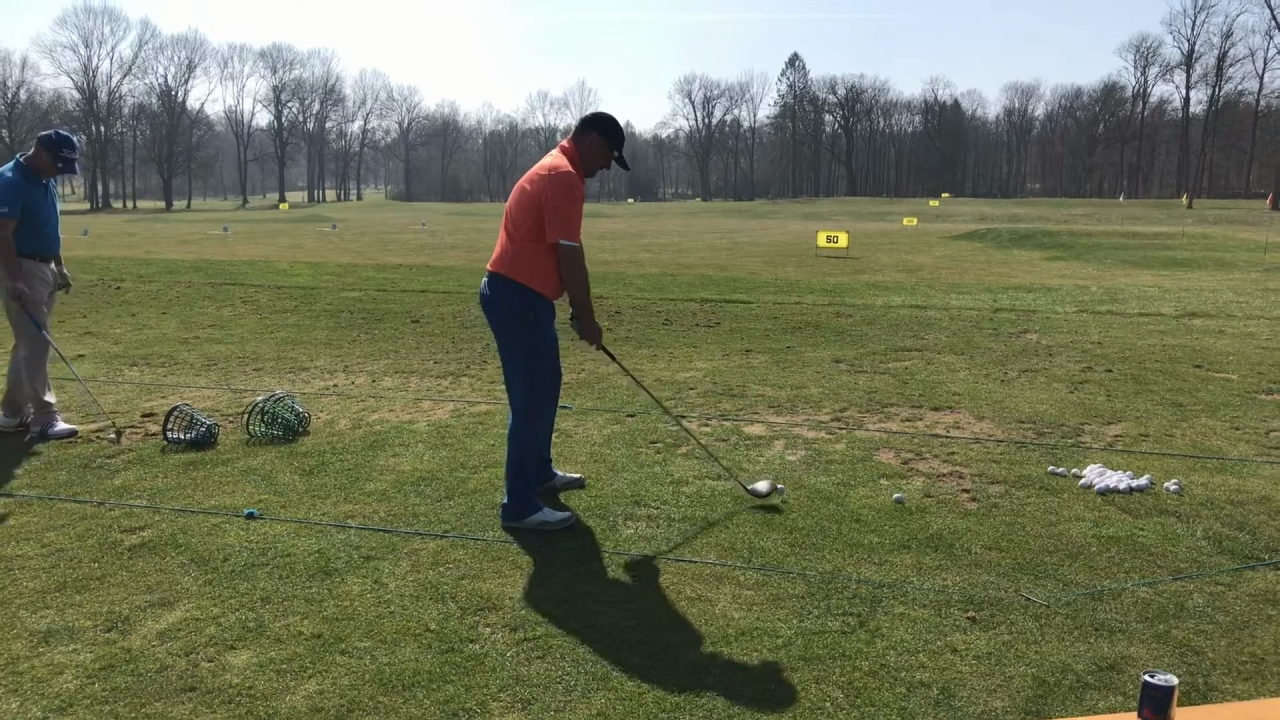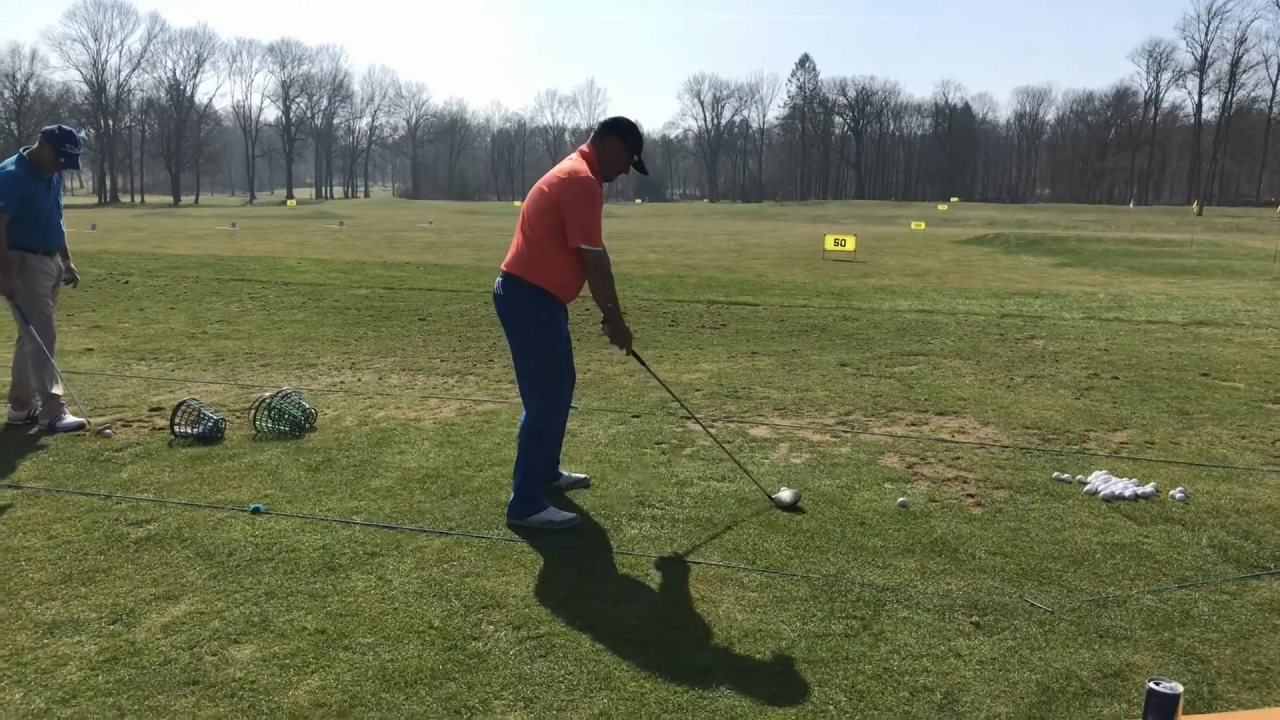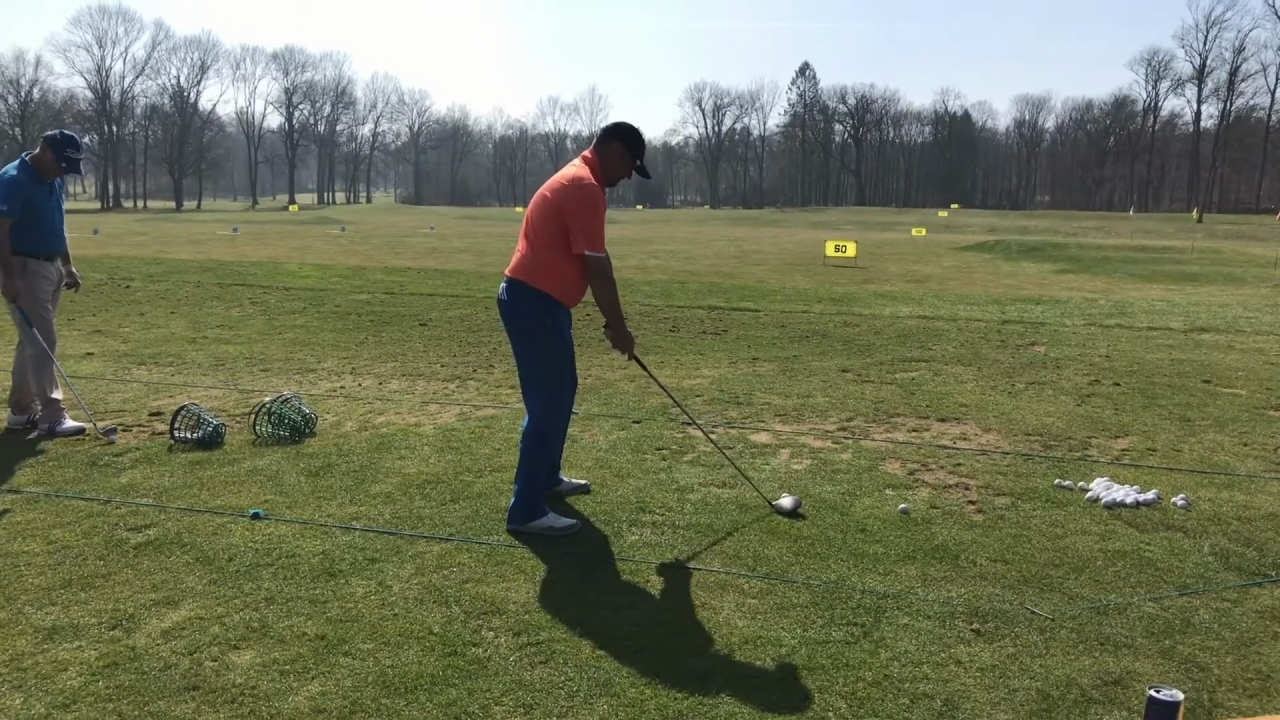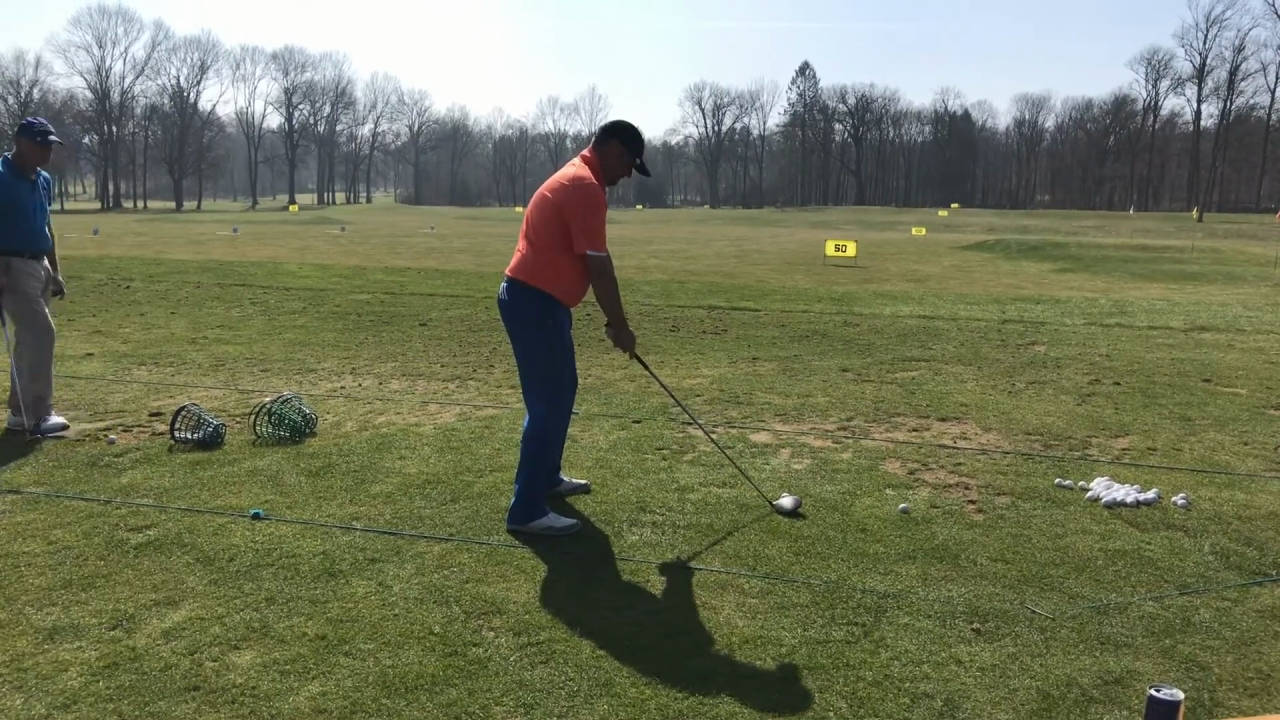
dt=1s
person 1, frame 1
left shoulder: (555, 170)
right shoulder: (564, 177)
left elbow: (557, 254)
right elbow: (570, 258)
left wrist: (578, 311)
right wrist: (587, 318)
left hip: (521, 295)
right hip: (518, 298)
left knee: (544, 387)
right knee: (531, 398)
left ankle: (539, 471)
right ankle: (520, 504)
person 1, frame 2
left shoulder: (574, 173)
right shoulder: (583, 182)
left elbow: (585, 258)
right elbow: (595, 263)
left wrist: (609, 315)
right wrist: (616, 321)
left hip: (534, 295)
right hip: (530, 298)
left knee: (557, 387)
right knee: (545, 397)
left ankle: (545, 470)
right ankle: (526, 503)
person 1, frame 3
left shoulder: (576, 179)
right shoulder: (585, 188)
left elbow: (588, 264)
right elbow: (597, 268)
left wrist: (612, 322)
right wrist: (618, 327)
left hip: (537, 299)
right hip: (534, 303)
left knee: (559, 392)
right knee: (548, 403)
left ankle: (545, 476)
right ankle: (526, 509)
person 1, frame 4
left shoulder: (575, 178)
right shoulder: (586, 187)
left elbow: (586, 263)
right elbow: (599, 268)
left wrist: (613, 321)
right wrist: (620, 326)
left hip: (536, 299)
right hip: (534, 302)
left knee: (560, 392)
right knee: (549, 403)
left ankle: (546, 476)
right ankle: (526, 509)
person 2, frame 1
left shoulder: (46, 181)
left wrist: (59, 266)
left hip: (43, 268)
left knee: (29, 342)
right knee: (35, 343)
right ankle: (43, 417)
person 2, frame 2
left shoulder: (52, 176)
left wrist: (66, 260)
left hip: (49, 262)
left knee: (32, 337)
right knee: (41, 337)
right ankle: (51, 410)
person 2, frame 3
left shoulder: (55, 181)
left wrist: (68, 265)
left hip: (50, 267)
left knee: (33, 341)
right knee: (42, 342)
right ankle: (51, 415)
person 2, frame 4
left shoulder: (44, 180)
left wrist: (55, 271)
left hip: (39, 266)
left knee: (30, 339)
right knee: (41, 334)
right ankle: (37, 412)
